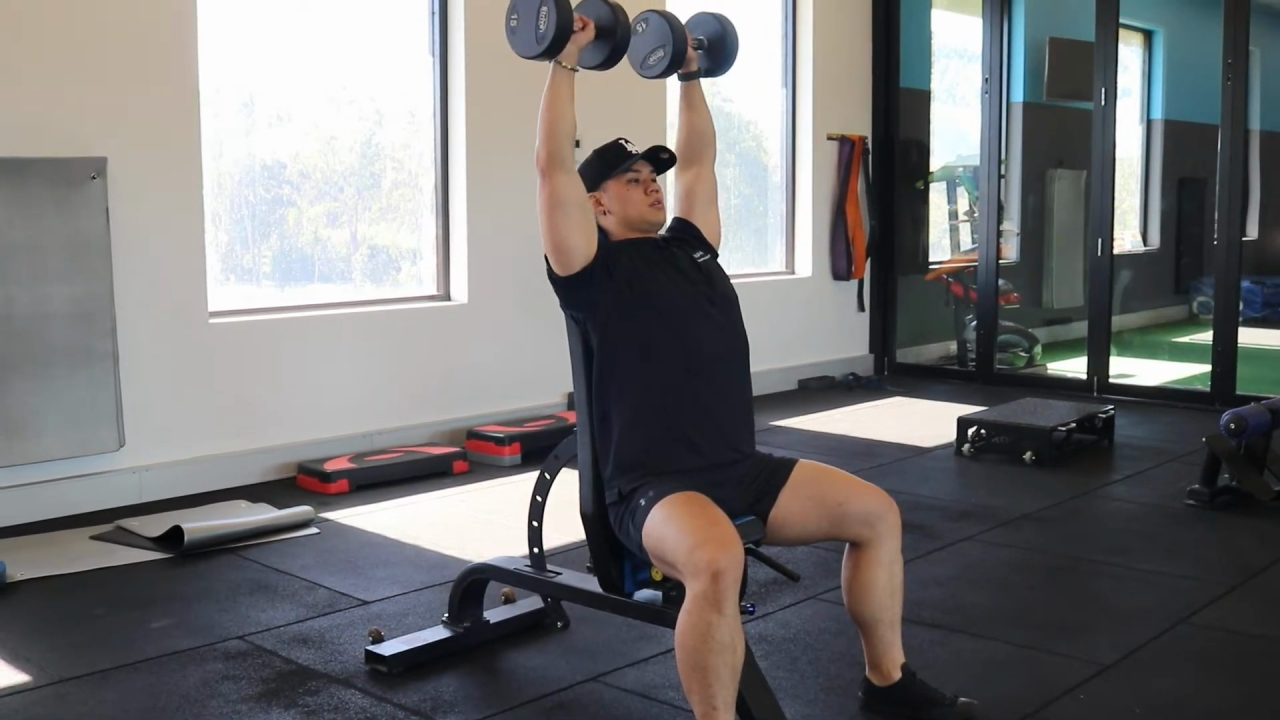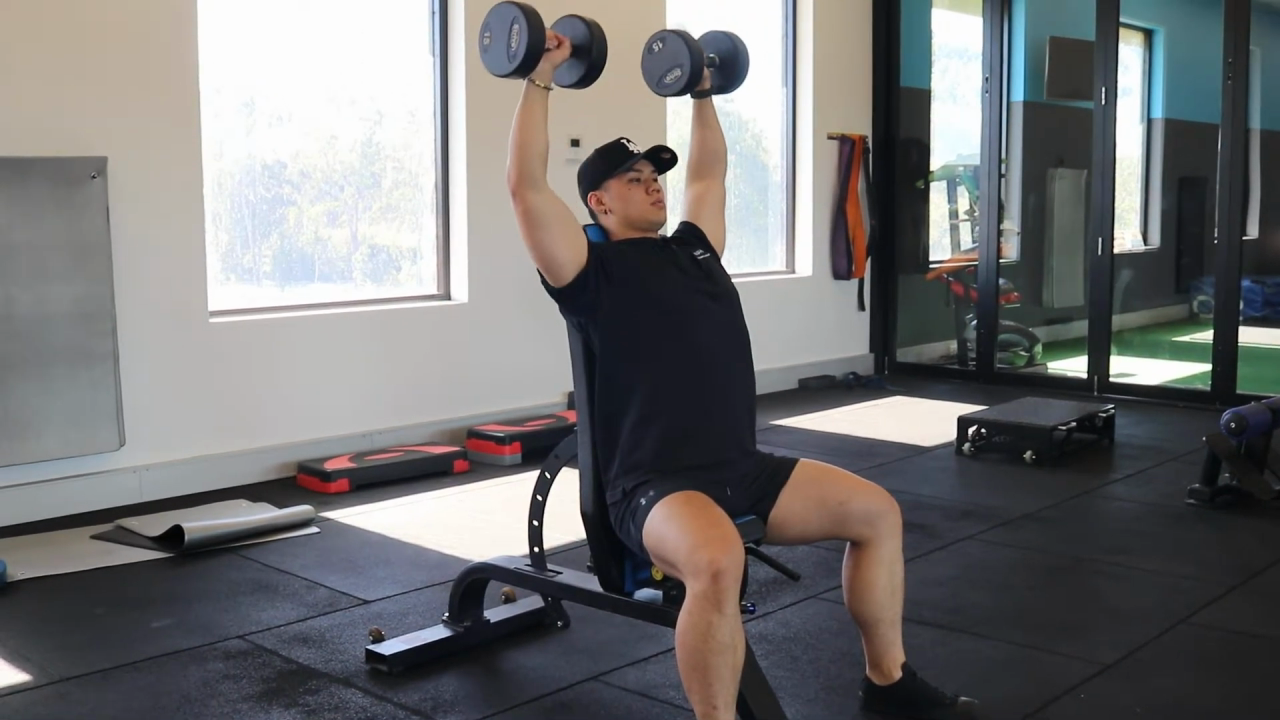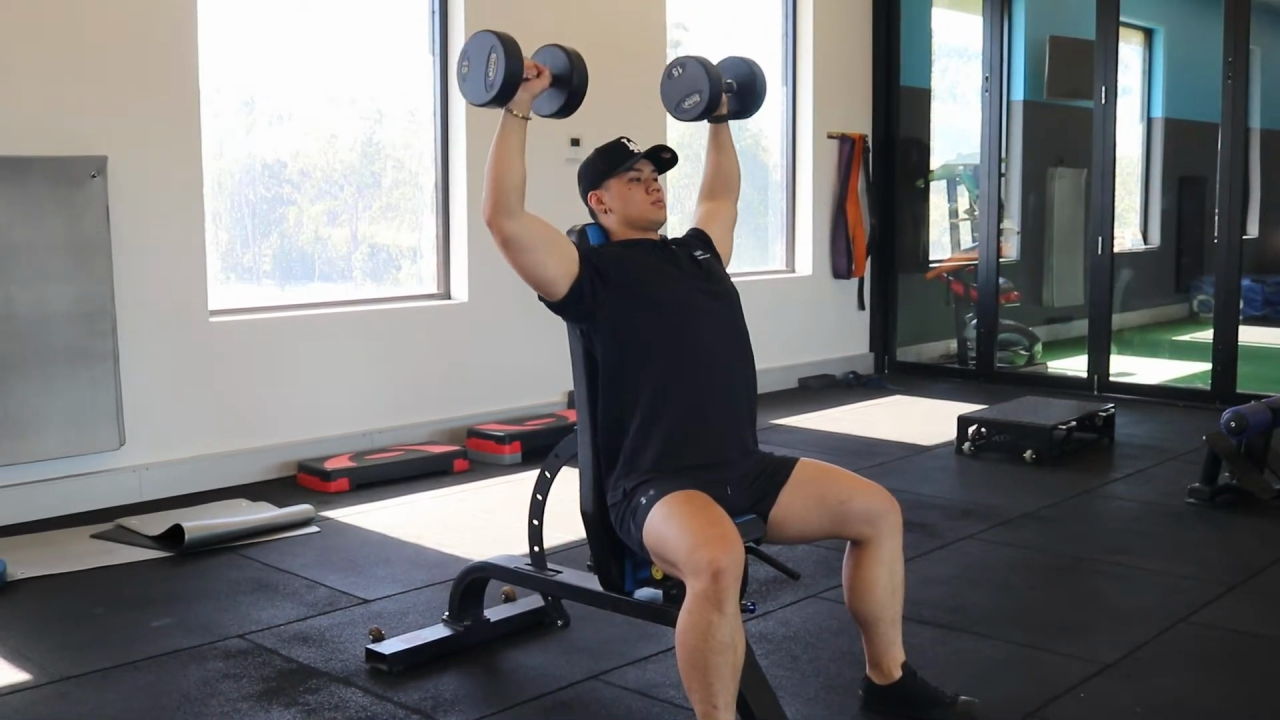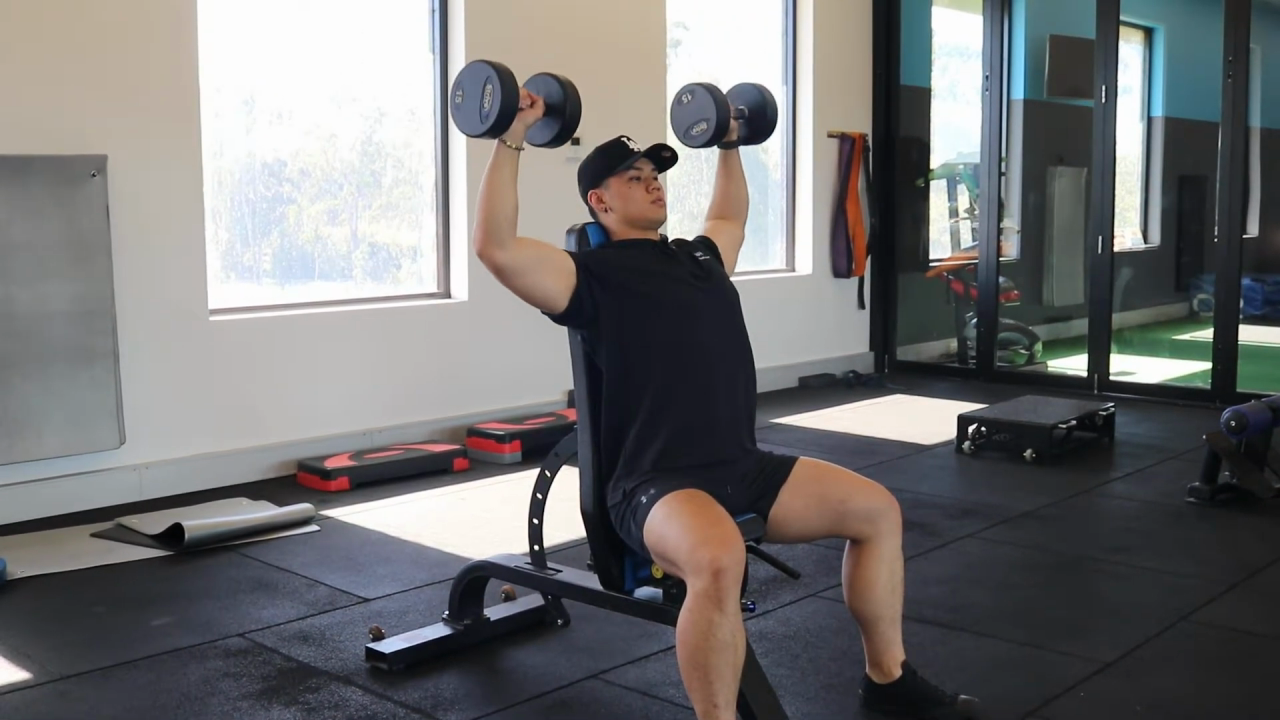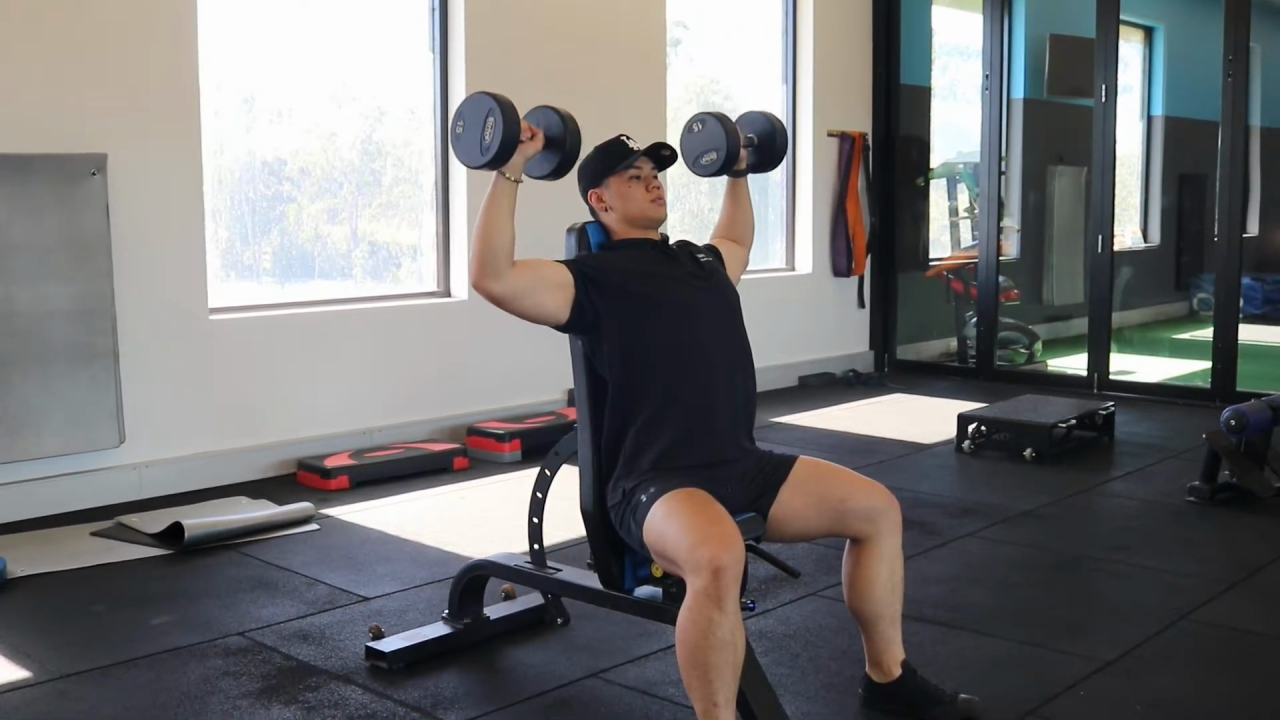
dt=0.4s
person 1, frame 1
left shoulder: (689, 246)
right shoulder: (597, 269)
left elbow: (700, 160)
right elbow: (552, 168)
left wrist: (689, 76)
right wrist: (566, 60)
left hip: (741, 468)
right hip: (656, 486)
left knee: (877, 513)
right knee: (717, 564)
person 1, frame 2
left shoulder: (692, 248)
right shoulder: (597, 272)
left elbow: (710, 173)
right elbow: (526, 187)
left wrist: (700, 94)
right wrist: (540, 78)
left hip: (742, 469)
right hip: (656, 485)
left knee: (877, 512)
right knee: (718, 562)
person 1, frame 3
left shoulder: (695, 251)
right shoulder: (596, 272)
left elbow: (722, 195)
right elbow: (503, 217)
left wrist: (718, 120)
right wrist: (518, 109)
left hip: (745, 467)
right hip: (657, 484)
left knee: (878, 511)
right knee: (717, 563)
person 1, frame 4
left shoulder: (696, 255)
right shoulder: (596, 274)
left elbow: (732, 218)
right elbow: (495, 247)
left wrist: (728, 146)
right wrist: (512, 139)
left hip: (744, 467)
right hip: (656, 483)
left knee: (877, 510)
right knee: (718, 561)
person 1, frame 5
left shoulder: (696, 258)
right shoulder: (596, 276)
left elbow: (736, 242)
right elbow: (492, 278)
left wrist: (736, 173)
right wrist: (510, 171)
left hip: (744, 466)
right hip: (657, 482)
left knee: (878, 510)
right knee: (718, 561)
